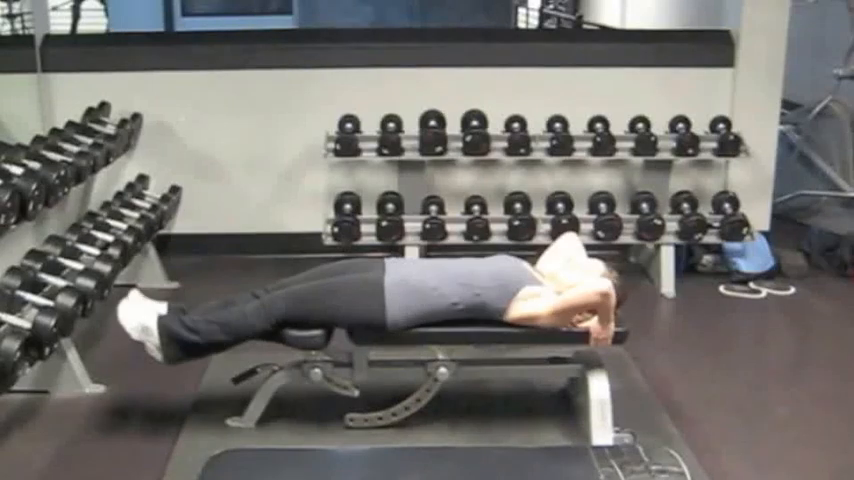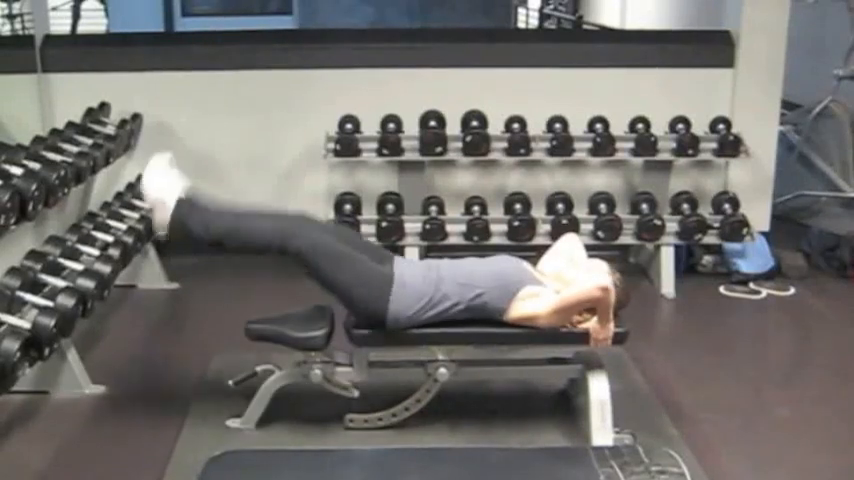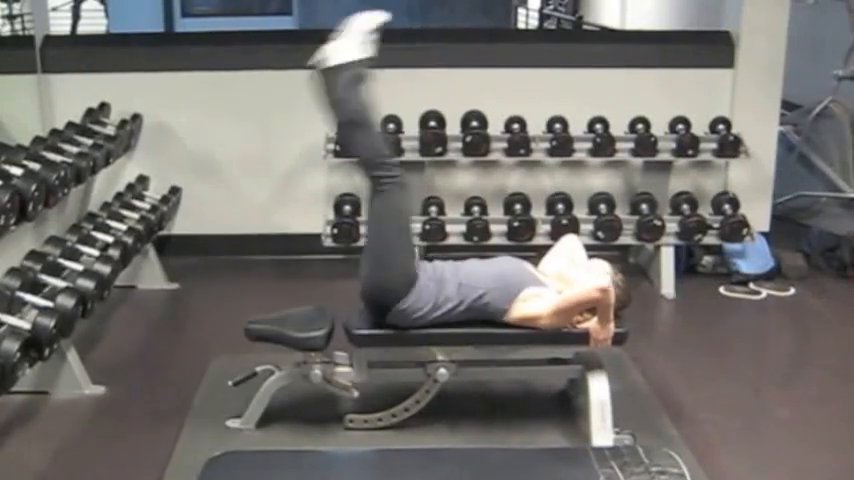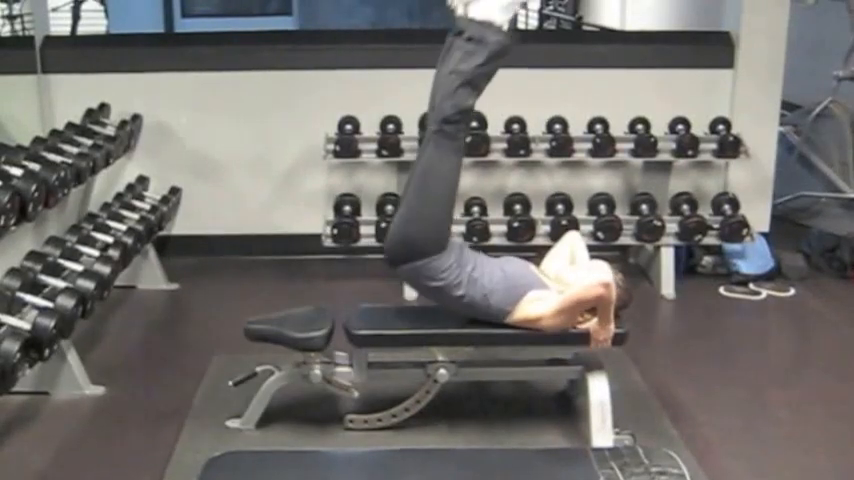
dt=0.3s
person 1, frame 1
left shoulder: (546, 307)
right shoulder: (542, 280)
left elbow: (601, 291)
right elbow: (568, 237)
left wrist: (604, 326)
left hip: (394, 302)
right hip: (398, 273)
left knee: (281, 305)
right knee: (280, 288)
left ankle: (169, 333)
right ankle: (173, 322)
person 1, frame 2
left shoulder: (546, 307)
right shoulder: (543, 278)
left elbow: (602, 285)
right elbow: (570, 240)
left wrist: (604, 323)
left hip: (396, 300)
right hip: (404, 273)
left knee: (298, 237)
right knee: (309, 232)
left ankle: (181, 213)
right ankle: (183, 210)
person 1, frame 3
left shoulder: (544, 310)
right shoulder: (545, 286)
left elbow: (596, 288)
right elbow: (572, 241)
left wrist: (604, 325)
left hip: (403, 298)
right hip: (412, 289)
left knee: (387, 179)
left ankle: (346, 65)
right ankle: (346, 63)
person 1, frame 4
left shoulder: (550, 312)
right shoulder: (549, 284)
left elbow: (601, 283)
right elbow: (572, 236)
left hip: (423, 259)
right hip: (429, 259)
left knee: (448, 128)
